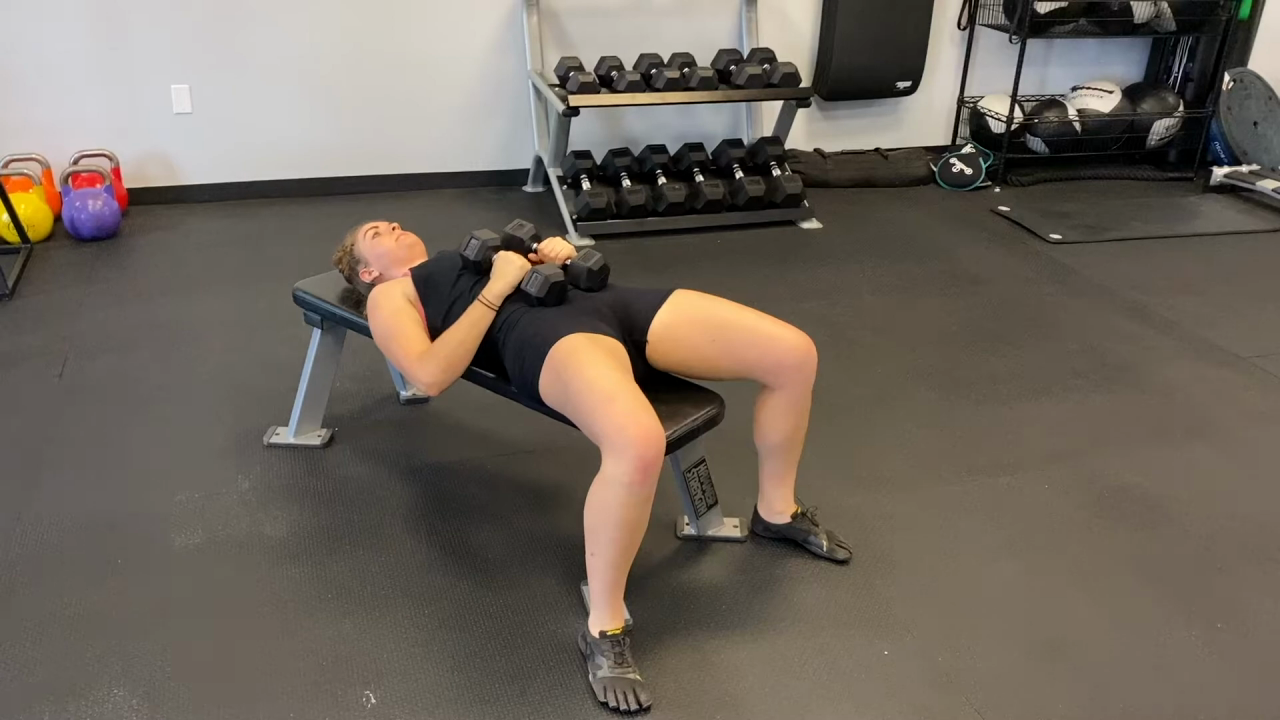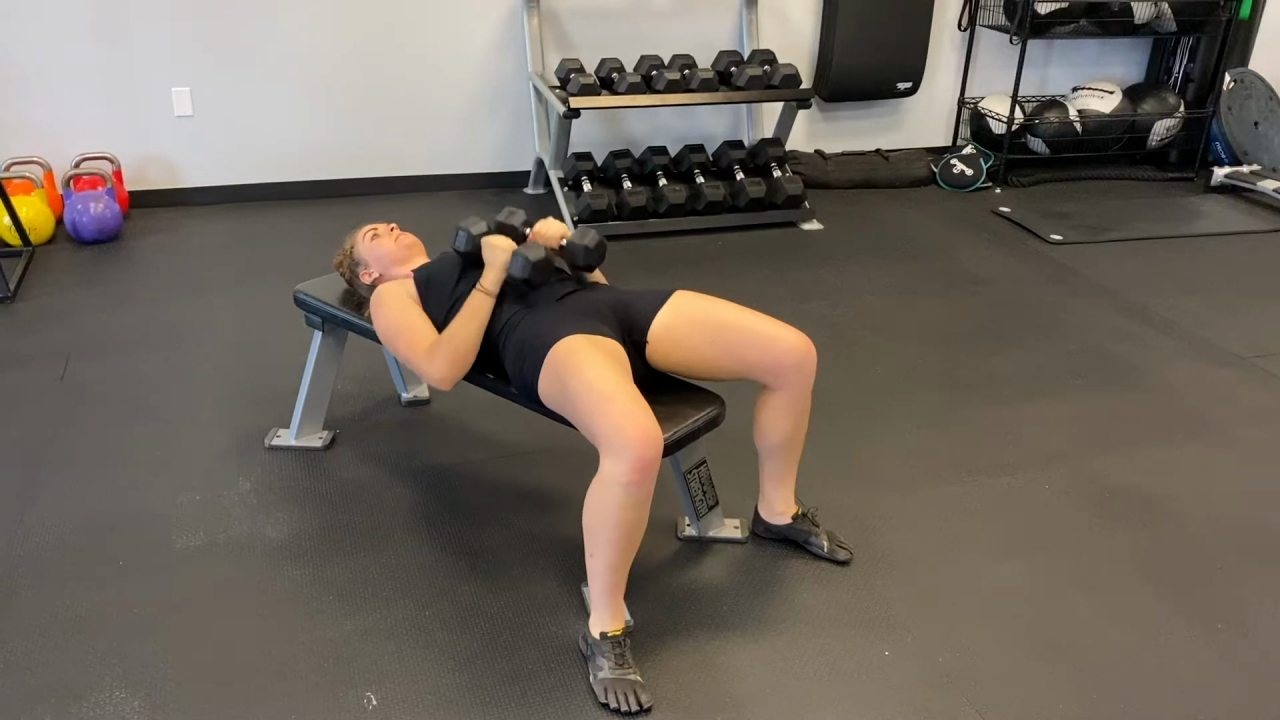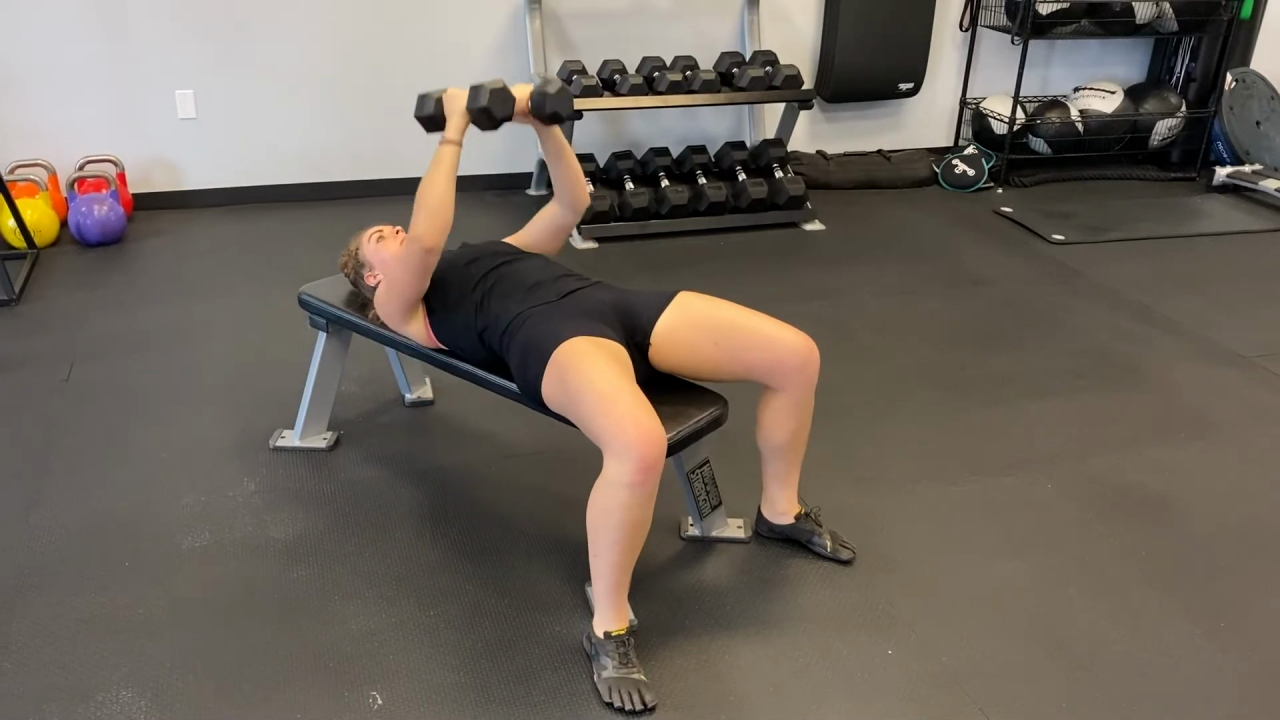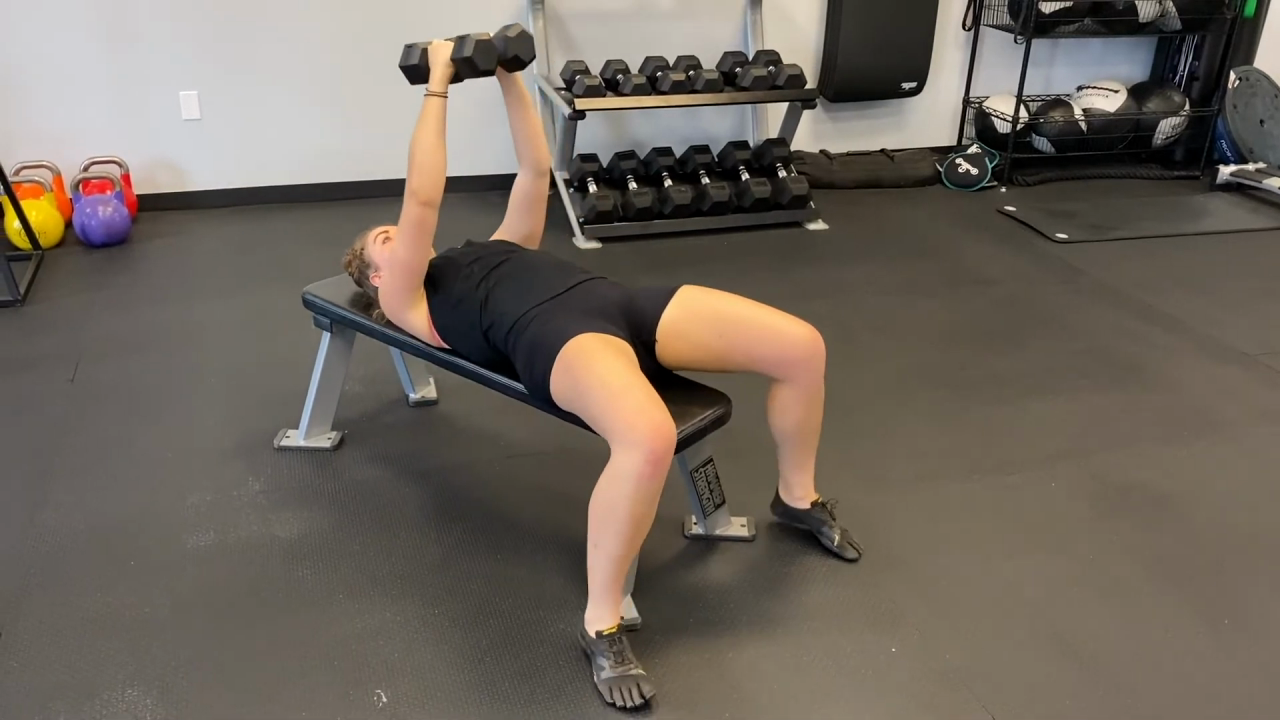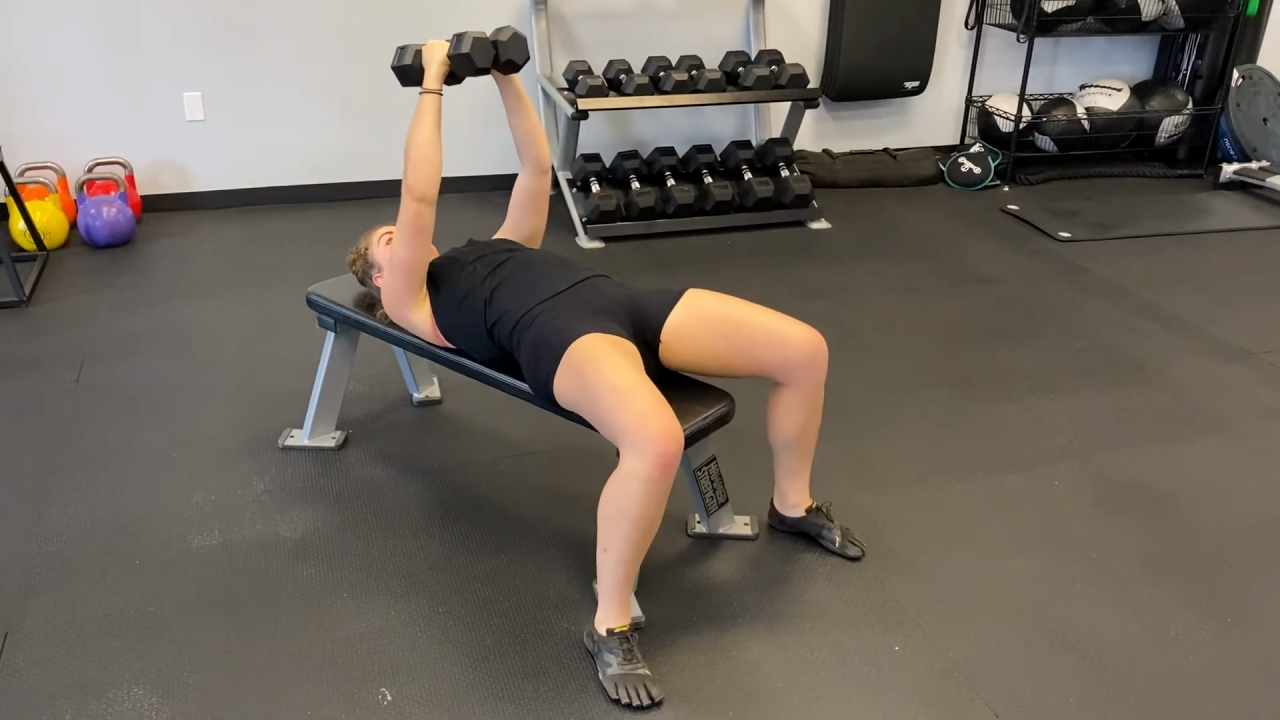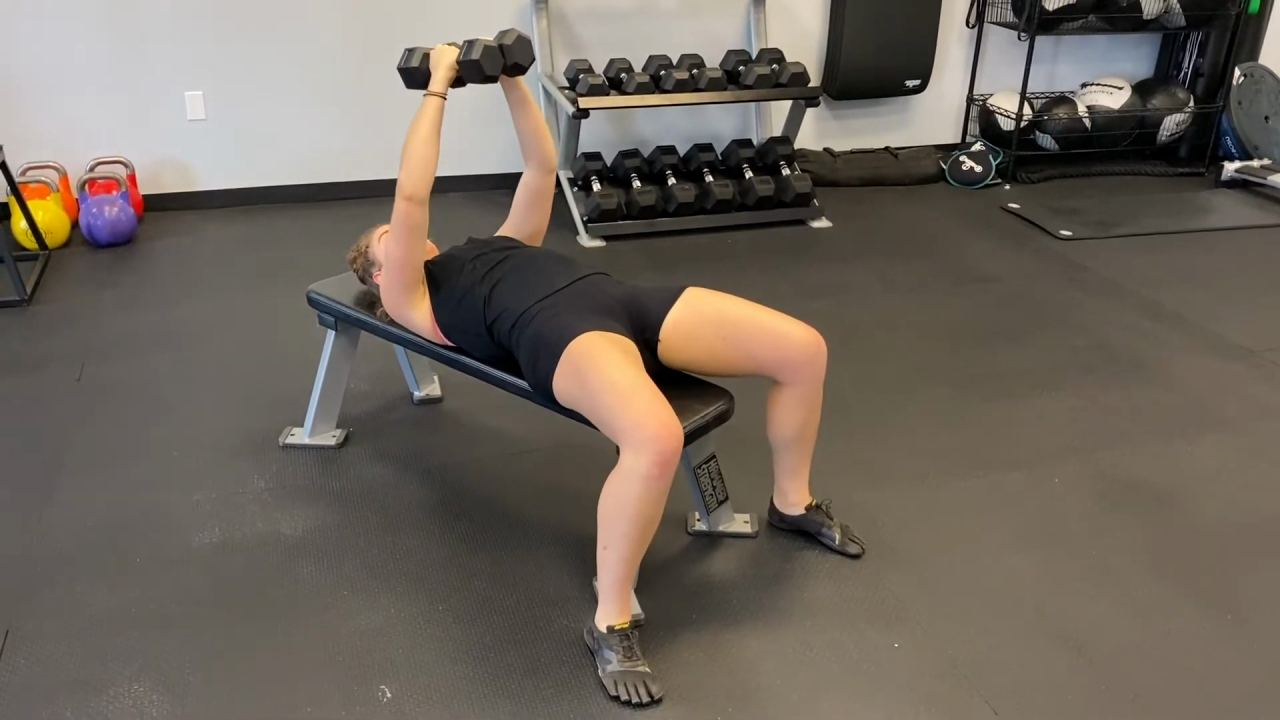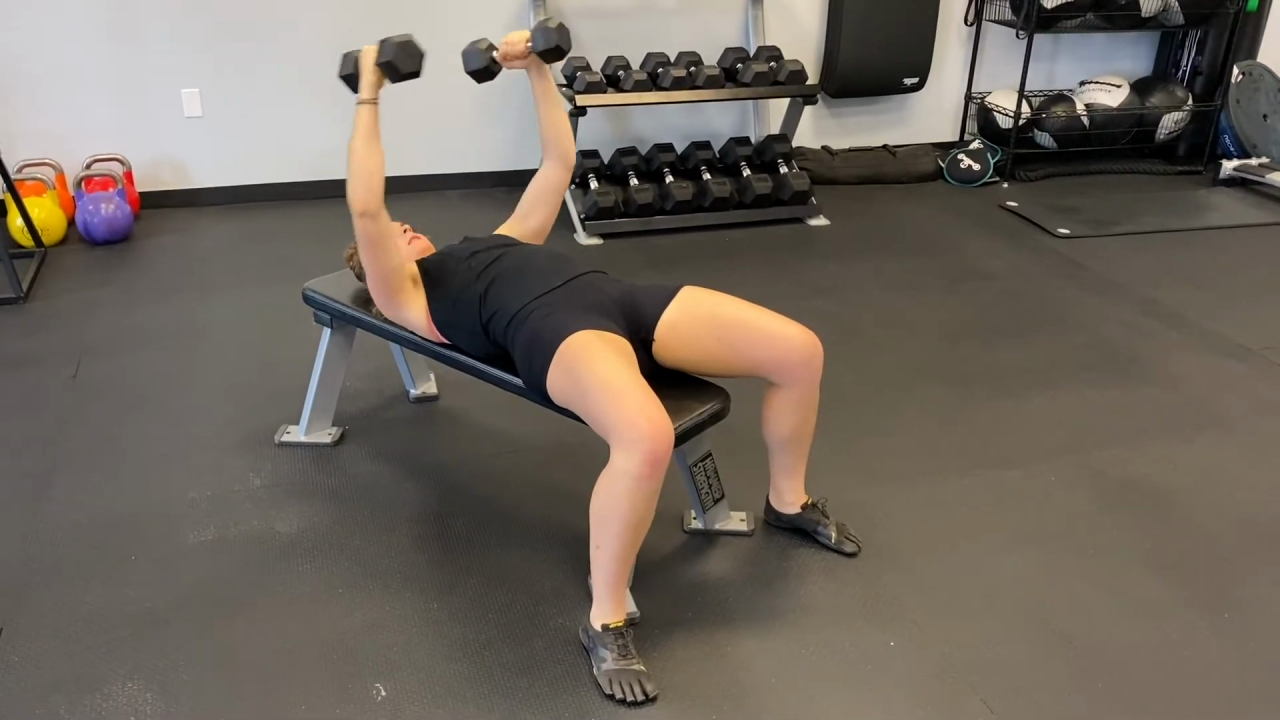
dt=0.7s
person 1, frame 1
right shoulder: (391, 295)
right elbow: (430, 375)
left wrist: (568, 255)
right wrist: (496, 288)
right hip: (544, 328)
left knee: (794, 355)
right knee: (639, 445)
left ankle: (777, 511)
right ankle: (604, 629)
person 1, frame 2
left shoulder: (478, 252)
right shoulder: (393, 297)
left elbow: (596, 288)
right elbow: (444, 369)
left wrist: (569, 245)
right wrist: (491, 277)
left hip: (608, 304)
right hip: (543, 331)
left knee: (793, 354)
right knee: (635, 444)
left ankle: (777, 512)
right ankle: (604, 629)
person 1, frame 3
left shoulder: (500, 247)
right shoulder: (398, 302)
left elbow: (573, 202)
right elbow: (427, 238)
left wrist: (543, 125)
right wrist: (453, 133)
left hip: (613, 302)
right hip: (547, 332)
left knee: (796, 357)
right knee: (639, 447)
left ankle: (780, 511)
right ankle: (608, 629)
person 1, frame 4
left shoulder: (494, 250)
right shoulder: (406, 300)
left elbow: (535, 170)
right elbow: (423, 196)
left wrist: (508, 76)
right wrist: (437, 86)
left hip: (618, 302)
right hip: (551, 332)
left knee: (801, 347)
right knee: (648, 441)
left ankle: (798, 499)
right ankle: (600, 626)
person 1, frame 5
left shoulder: (497, 248)
right shoulder: (408, 299)
left elbow: (537, 168)
right elbow: (419, 194)
left wrist: (505, 77)
right wrist: (432, 84)
left hip: (620, 301)
right hip: (554, 330)
left knee: (805, 351)
right knee: (656, 442)
left ankle: (793, 505)
right ankle: (610, 627)
person 1, frame 6
left shoulder: (494, 246)
right shoulder: (408, 297)
left elbow: (542, 167)
right elbow: (411, 194)
left wrist: (509, 80)
right wrist: (437, 88)
left hip: (621, 299)
right hip: (556, 329)
left knee: (804, 350)
right knee: (656, 440)
left ankle: (793, 503)
right ankle: (610, 625)
person 1, frame 7
left shoulder: (497, 243)
right shoulder: (405, 298)
left elbow: (558, 162)
right elbow: (365, 209)
left wrist: (536, 70)
right wrist: (369, 98)
left hip: (618, 298)
right hip: (550, 327)
left knee: (800, 351)
right knee: (646, 440)
left ankle: (789, 501)
right ankle: (605, 624)
